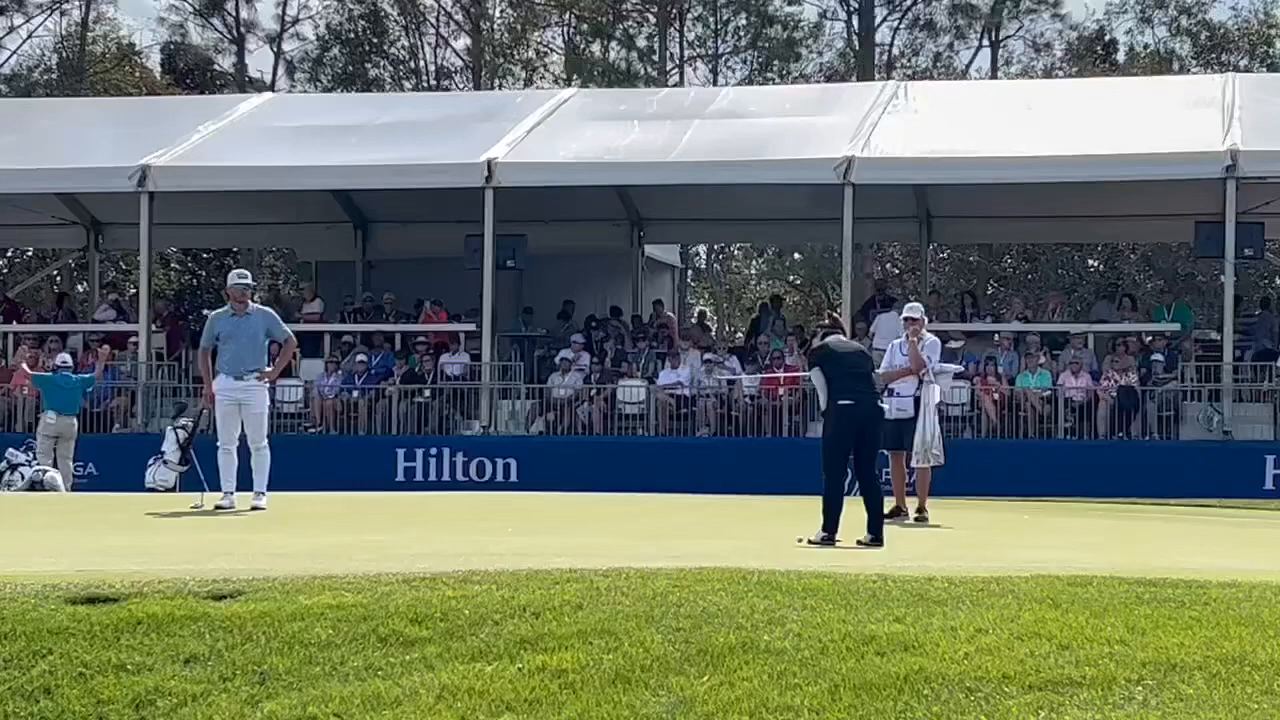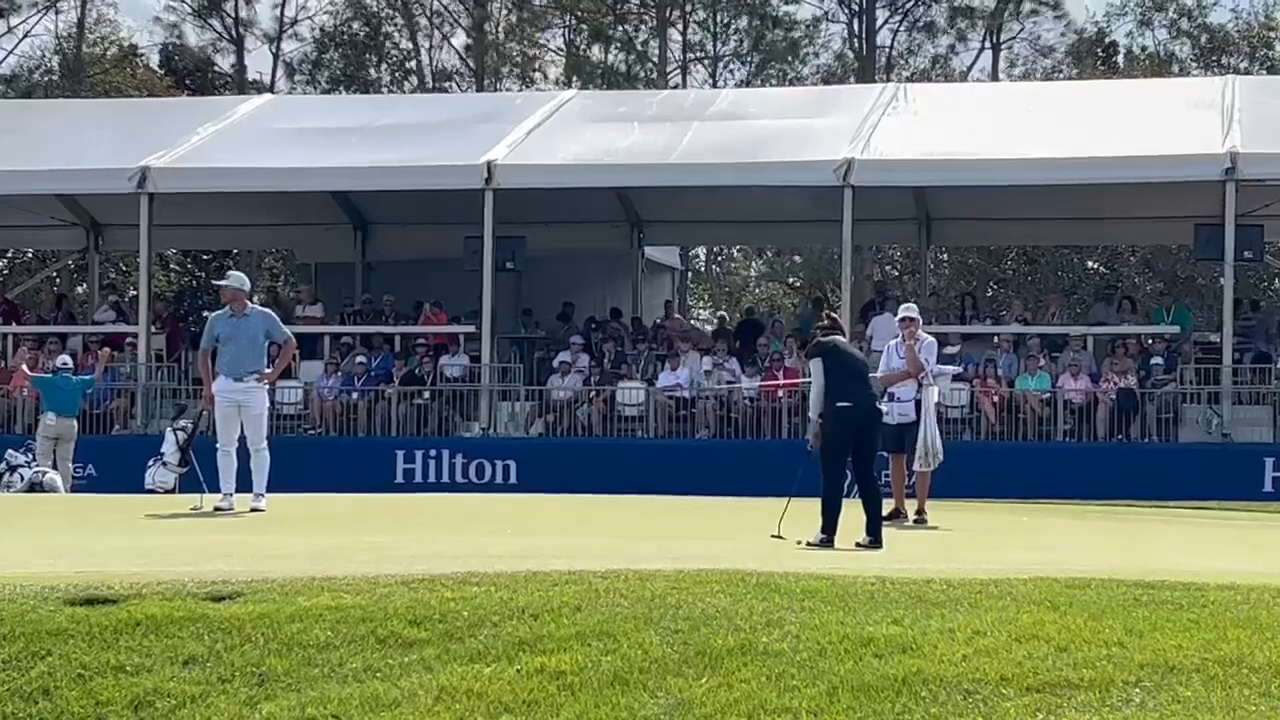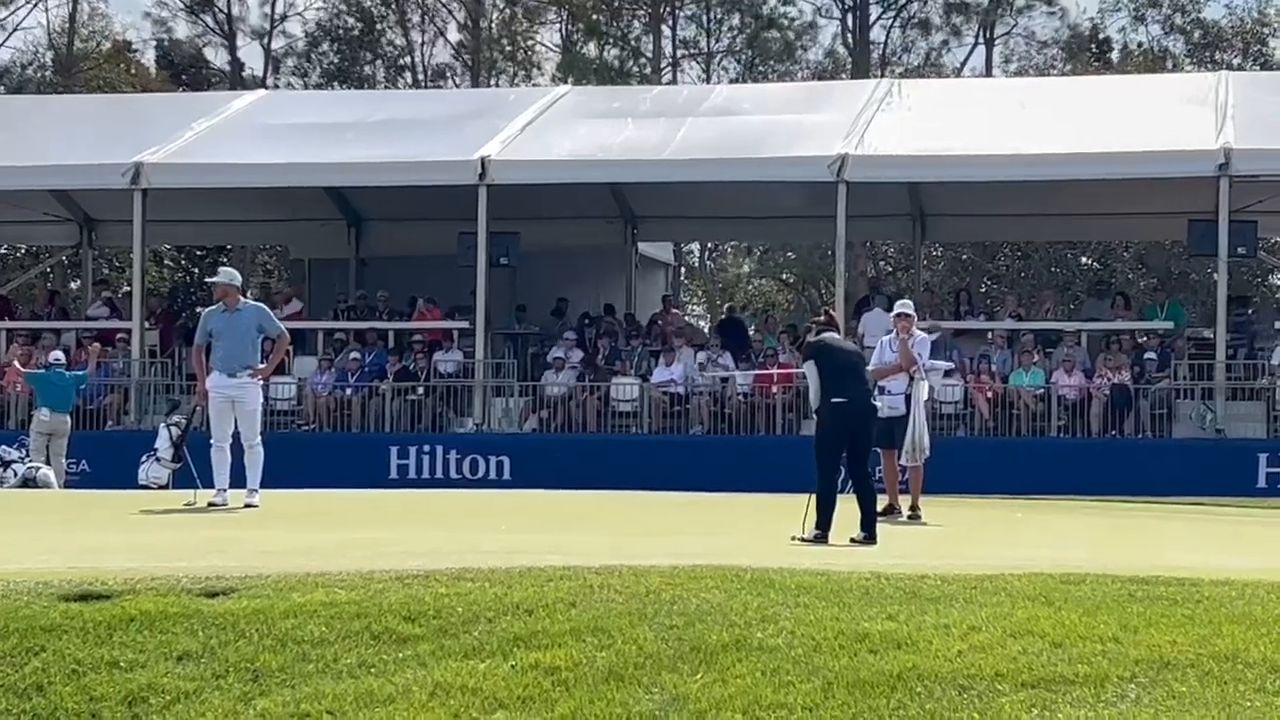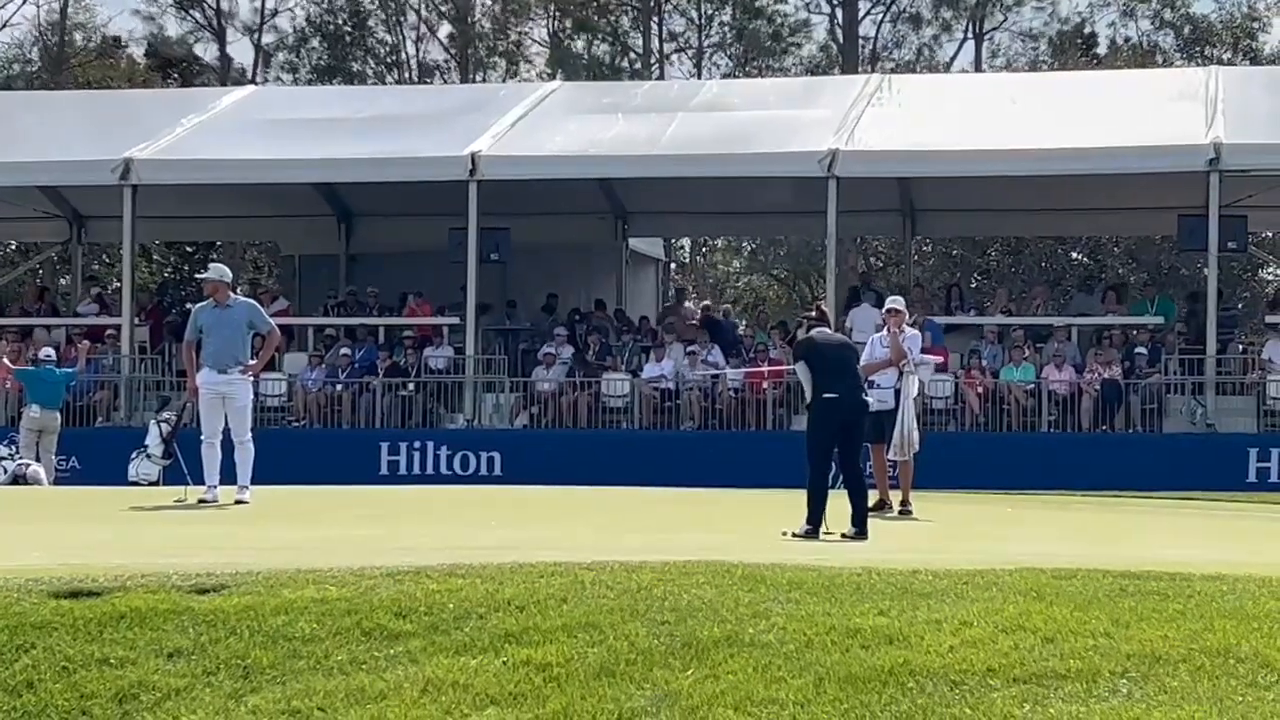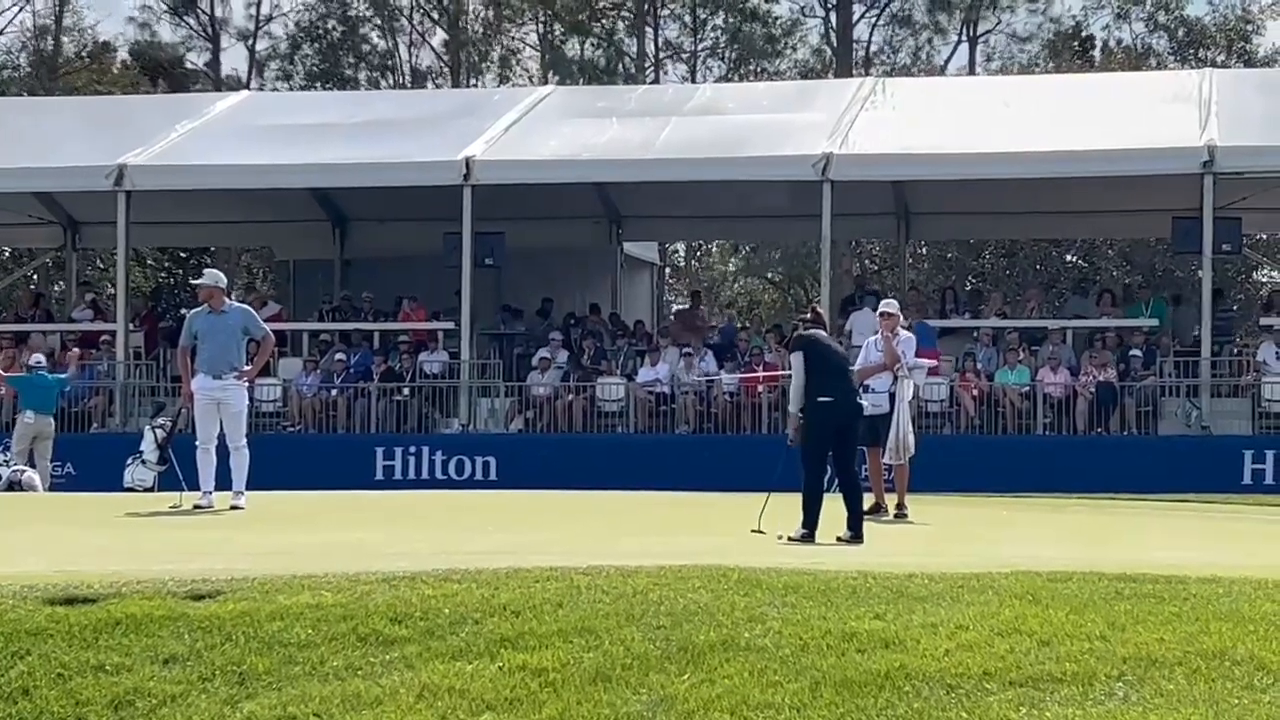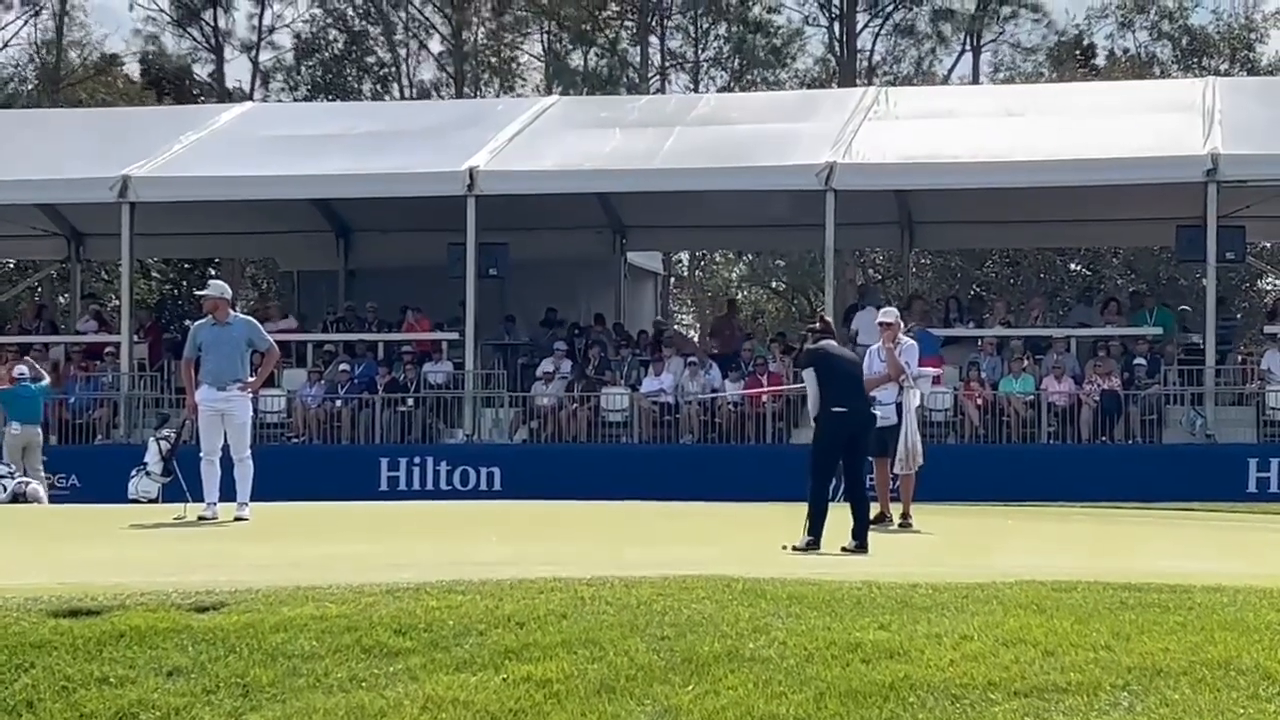
dt=0.7s
person 1, frame 1
left shoulder: (265, 315)
right shoulder: (216, 318)
left elbow: (290, 342)
right elbow: (204, 351)
left wrist: (275, 371)
right wrist: (208, 385)
left hip: (254, 384)
right hip: (224, 385)
left knee: (258, 442)
right knee: (226, 443)
left ankle: (259, 494)
right ankle: (227, 494)
person 1, frame 2
left shoulder: (264, 316)
right shoulder: (216, 319)
left elbow: (289, 343)
right elbow: (205, 352)
left wrist: (274, 373)
right wrist: (207, 386)
left hip: (254, 386)
right hip: (224, 386)
left knee: (257, 444)
right knee: (225, 445)
left ankle: (259, 495)
right ankle: (227, 495)
person 1, frame 3
left shoulder: (257, 311)
right shoulder: (209, 315)
left elbow: (283, 338)
right elbow: (198, 348)
left wrist: (268, 368)
right wrist: (201, 382)
left hip: (247, 381)
right hip: (218, 382)
left knee: (251, 440)
right knee: (219, 440)
left ankle: (253, 491)
right ankle: (221, 491)
person 1, frame 4
left shoulder: (247, 307)
right shoulder: (200, 311)
left elbow: (274, 334)
right elbow: (189, 344)
left wrist: (259, 364)
right wrist: (191, 378)
left hip: (238, 378)
right hip: (208, 378)
left knee: (242, 436)
right knee: (209, 437)
left ankle: (243, 487)
right ankle: (211, 487)
person 1, frame 5
left shoulder: (242, 313)
right shoulder: (194, 317)
left elbow: (268, 339)
right elbow: (183, 350)
left wrist: (254, 370)
right wrist: (186, 384)
left hip: (233, 383)
right hip: (203, 384)
left knee: (237, 442)
right knee: (205, 442)
left ankle: (239, 493)
right ankle: (206, 493)
person 1, frame 6
left shoulder: (246, 324)
right shoulder: (199, 328)
left elbow: (272, 351)
right elbow: (188, 361)
left wrist: (258, 381)
right wrist: (190, 395)
left hip: (237, 395)
right hip: (207, 395)
left knee: (241, 453)
right knee: (209, 454)
left ankle: (243, 504)
right ankle: (210, 504)
person 2, frame 1
left shoulder: (818, 351)
right shoulder: (862, 349)
left elbow: (824, 393)
right elbow: (869, 383)
left wrist: (828, 418)
left hip: (843, 411)
right hip: (872, 409)
left knee: (834, 473)
right knee: (868, 472)
left ankle: (828, 532)
right ankle: (875, 533)
person 2, frame 2
left shoulder: (819, 346)
right shoulder: (857, 353)
left elbow: (818, 386)
left wrist: (814, 421)
left hip: (842, 412)
right hip: (870, 411)
left knee: (833, 475)
right knee: (866, 474)
left ankle: (827, 534)
right ankle: (874, 535)
person 2, frame 3
left shoulder: (812, 346)
right shoulder: (853, 348)
left elbow: (815, 388)
left wrist: (818, 414)
left hip: (837, 409)
right hip: (865, 407)
left knee: (827, 470)
right knee: (860, 469)
left ankle: (821, 530)
right ankle: (868, 531)
person 2, frame 4
left shoulder: (803, 344)
right shoulder: (846, 342)
left elbow: (809, 387)
right elbow: (852, 376)
left wrist: (814, 411)
left hip: (828, 405)
right hip: (856, 403)
left knee: (819, 466)
right knee: (852, 465)
left ankle: (812, 525)
right ankle: (859, 526)
person 2, frame 5
left shoulder: (800, 339)
right shoulder: (836, 346)
left elbow: (798, 381)
left wrist: (794, 415)
right wrist: (803, 420)
left hip: (822, 407)
right hip: (850, 406)
left knee: (814, 469)
right knee: (847, 469)
left ankle: (808, 529)
right ankle: (855, 530)
person 2, frame 6
left shoulder: (811, 353)
right shoulder: (850, 355)
left elbow: (814, 394)
right elbow: (860, 388)
left wrist: (817, 420)
left hip: (835, 417)
right hip: (863, 416)
left knee: (820, 478)
right knee: (856, 478)
left ankle: (813, 537)
right ankle: (860, 539)
person 3, frame 1
left shoulder: (932, 342)
right shoulder: (895, 345)
left elbow: (919, 366)
right elbow: (884, 375)
left wrist: (913, 341)
right wrist: (908, 370)
left hip: (917, 406)
right hip: (893, 407)
right knee: (895, 455)
left ankle: (922, 507)
right ankle: (900, 506)
person 3, frame 2
left shoulder: (928, 343)
right shoulder: (891, 346)
left elbow: (918, 370)
right elbow: (883, 379)
left wrist: (910, 343)
right wrist: (907, 373)
left hip: (917, 408)
right hip: (893, 410)
right knee: (896, 458)
left ankle: (921, 509)
right ankle: (899, 508)
person 3, frame 3
left shoulder: (922, 339)
right shoulder: (884, 342)
left elbow: (911, 364)
right elbow: (874, 372)
left wrist: (903, 337)
right wrist: (899, 367)
left hip: (908, 404)
right hip: (884, 404)
right knee: (887, 454)
left ankle: (915, 505)
right ankle: (893, 503)
person 3, frame 4
left shoulder: (912, 335)
right shoulder: (875, 339)
left elbow: (900, 358)
right elbow: (864, 369)
left wrist: (894, 332)
right wrist: (888, 362)
left hip: (897, 399)
right hip: (874, 399)
right knee: (876, 450)
left ankle: (905, 501)
right ankle: (884, 499)
person 3, frame 5
left shoulder: (907, 339)
right shoulder: (870, 343)
left elbow: (895, 363)
right elbow: (859, 373)
left wrist: (888, 336)
right wrist: (882, 366)
left hip: (892, 402)
right hip: (869, 403)
right knee: (872, 453)
left ankle: (901, 504)
right ankle: (879, 502)
person 3, frame 6
left shoulder: (909, 346)
right shoulder: (873, 351)
left elbow: (899, 374)
left wrist: (889, 346)
right wrist: (887, 377)
left hip: (898, 412)
right hip: (876, 413)
right knee: (879, 464)
left ankle: (906, 513)
right ankle: (884, 512)
